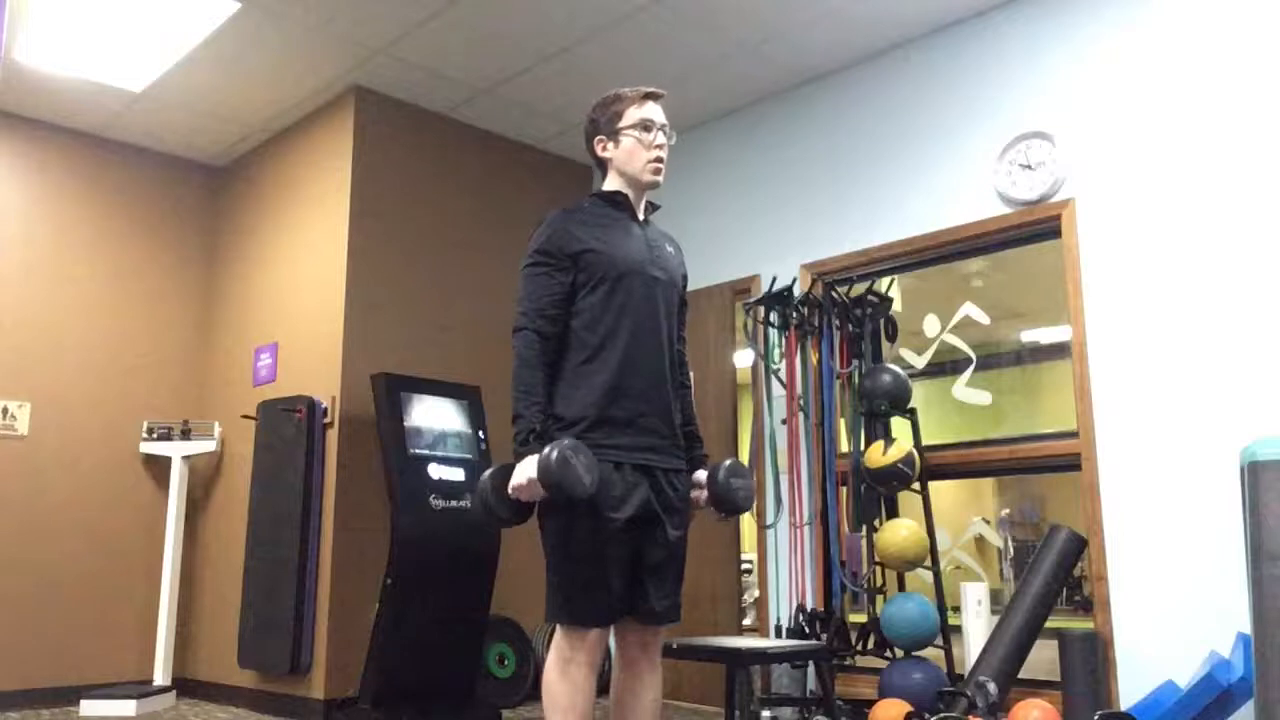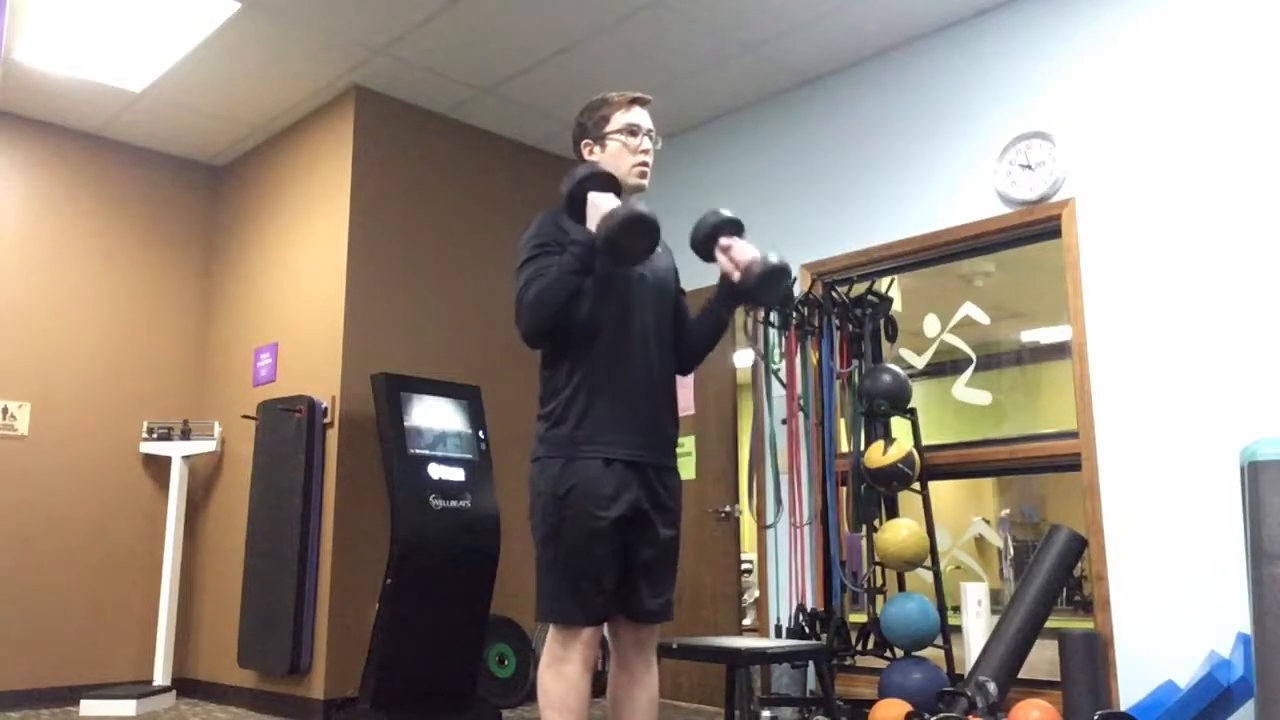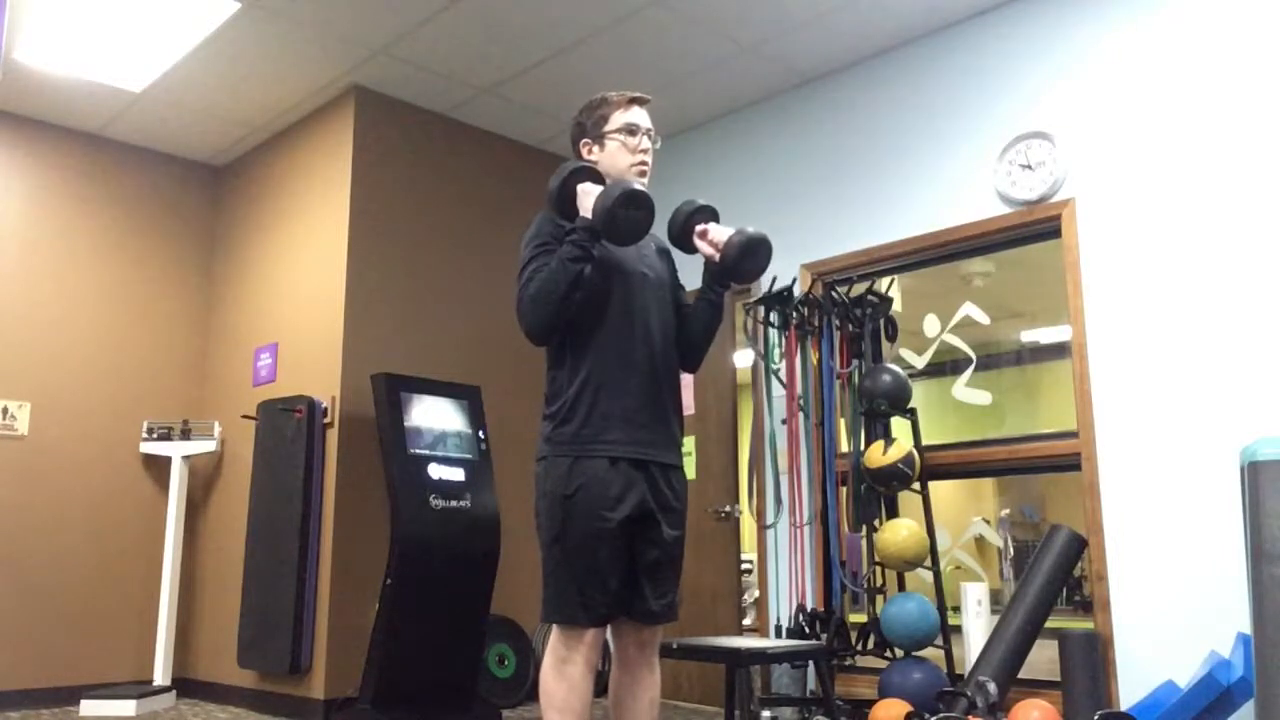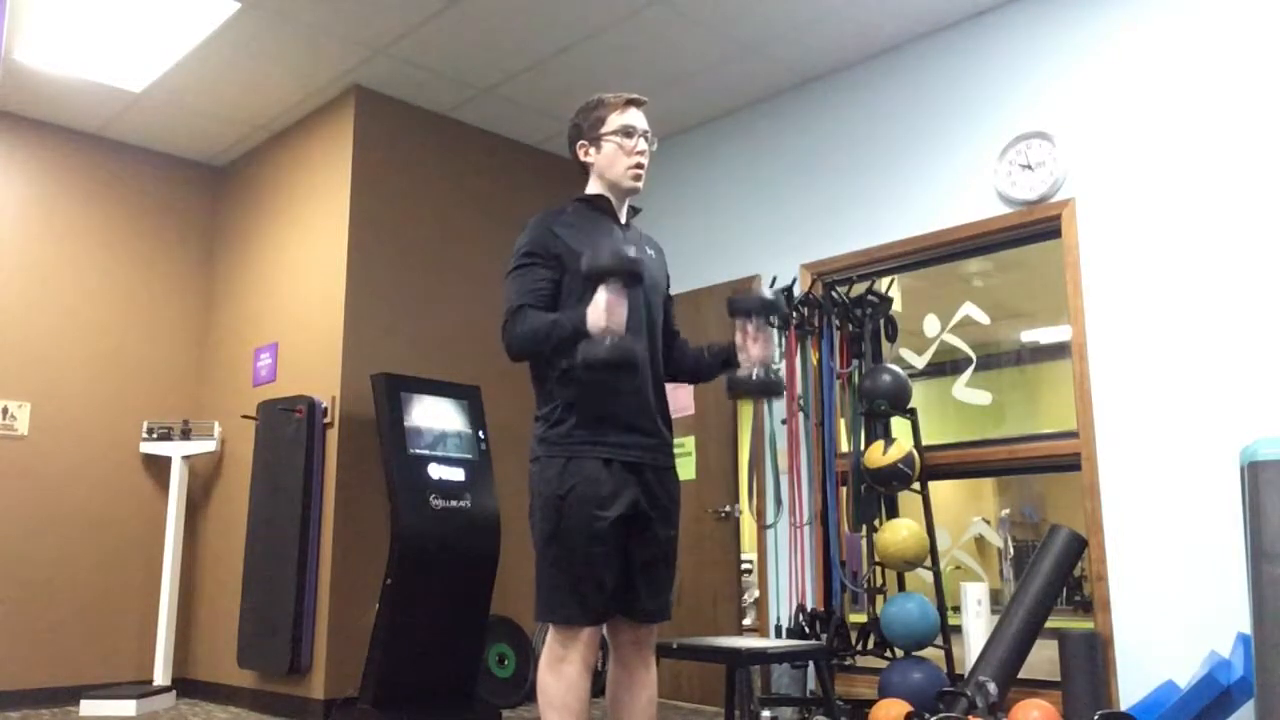
dt=0.7s
person 1, frame 1
left shoulder: (667, 248)
right shoulder: (568, 229)
right elbow: (531, 339)
left wrist: (696, 457)
right wrist: (530, 441)
left hip: (659, 466)
right hip: (588, 465)
left knee: (646, 633)
right knee: (581, 631)
person 1, frame 2
left shoulder: (655, 248)
right shoulder: (559, 227)
left elbow: (681, 354)
right elbow: (533, 321)
left wrist: (729, 291)
right wrist: (589, 242)
left hip: (652, 462)
right hip: (580, 459)
left knee: (640, 631)
right knee: (575, 629)
person 1, frame 3
left shoulder: (655, 246)
right shoulder: (560, 226)
left elbow: (688, 352)
right elbow: (537, 319)
left wrist: (717, 274)
right wrist: (587, 233)
left hip: (658, 460)
right hip: (586, 457)
left knee: (643, 633)
right knee: (579, 630)
person 1, frame 4
left shoulder: (649, 250)
right shoulder: (553, 231)
right elbow: (518, 332)
left wrist: (729, 354)
right wrist: (582, 321)
left hip: (650, 462)
right hip: (578, 457)
left knee: (638, 632)
right knee: (574, 630)
